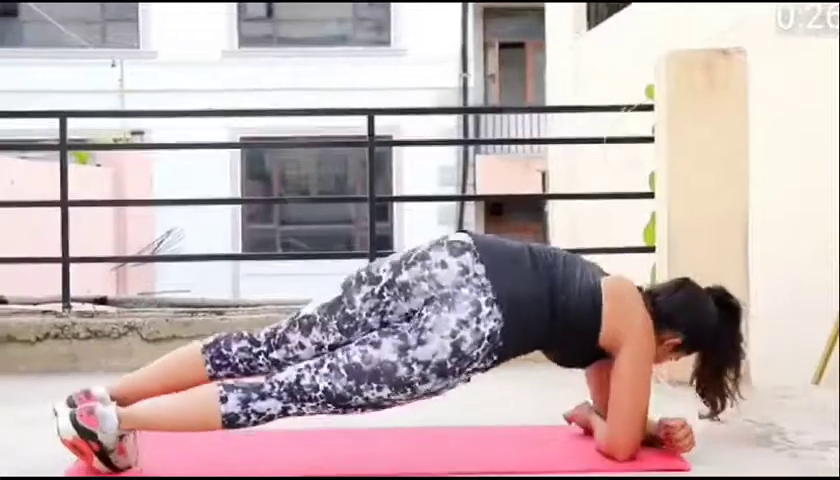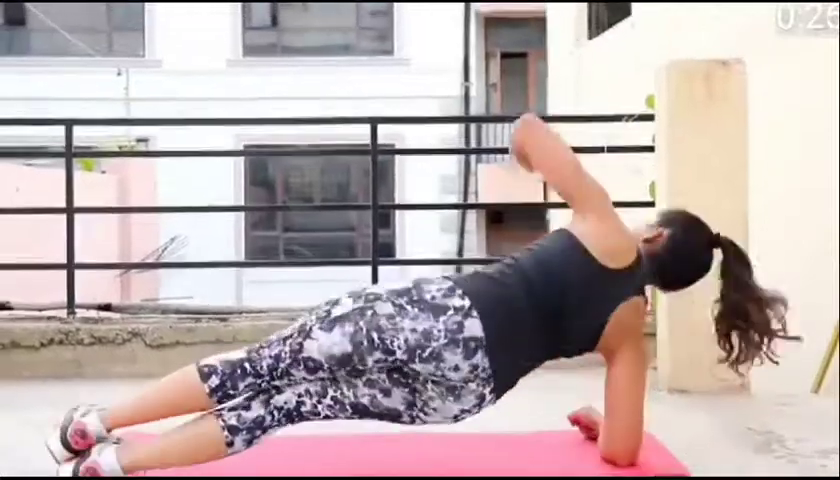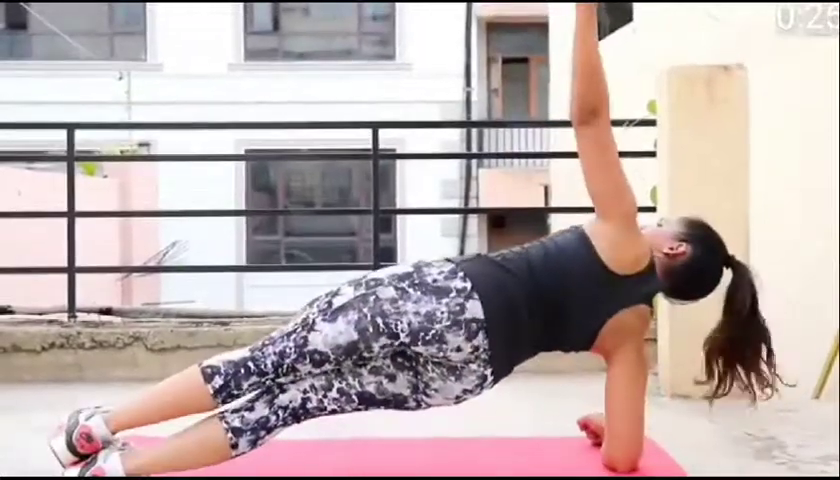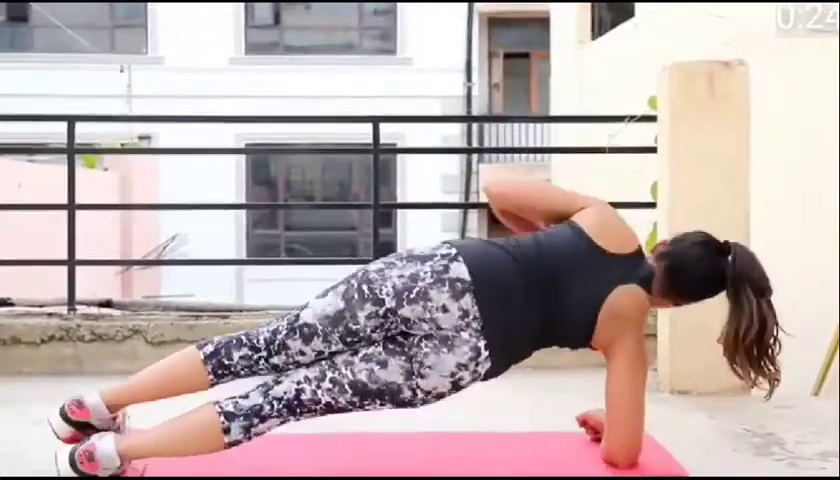
dt=0.5s
person 1, frame 1
left shoulder: (616, 291)
right shoulder: (640, 331)
left elbow: (602, 394)
right wrist: (593, 418)
left hip: (445, 258)
right hip: (467, 319)
left knee: (269, 351)
right knee: (300, 390)
left ankle: (104, 396)
right ankle: (112, 421)
person 1, frame 2
left shoulder: (604, 227)
right shoulder: (628, 327)
left elbow: (527, 133)
left wrist: (541, 153)
left hip: (437, 310)
right hip: (461, 381)
left knee: (260, 370)
right knee: (282, 406)
person 1, frame 3
left shoulder: (620, 230)
right shoulder: (629, 333)
left elbow: (589, 116)
left hip: (438, 298)
right hip: (463, 365)
left knee: (261, 368)
right knee: (284, 406)
person 1, frame 4
left shoulder: (606, 224)
right shoulder: (630, 323)
left elbow: (499, 194)
left hip: (438, 273)
right hip: (460, 351)
left knee: (264, 347)
right knee: (288, 397)
left ankle: (95, 406)
